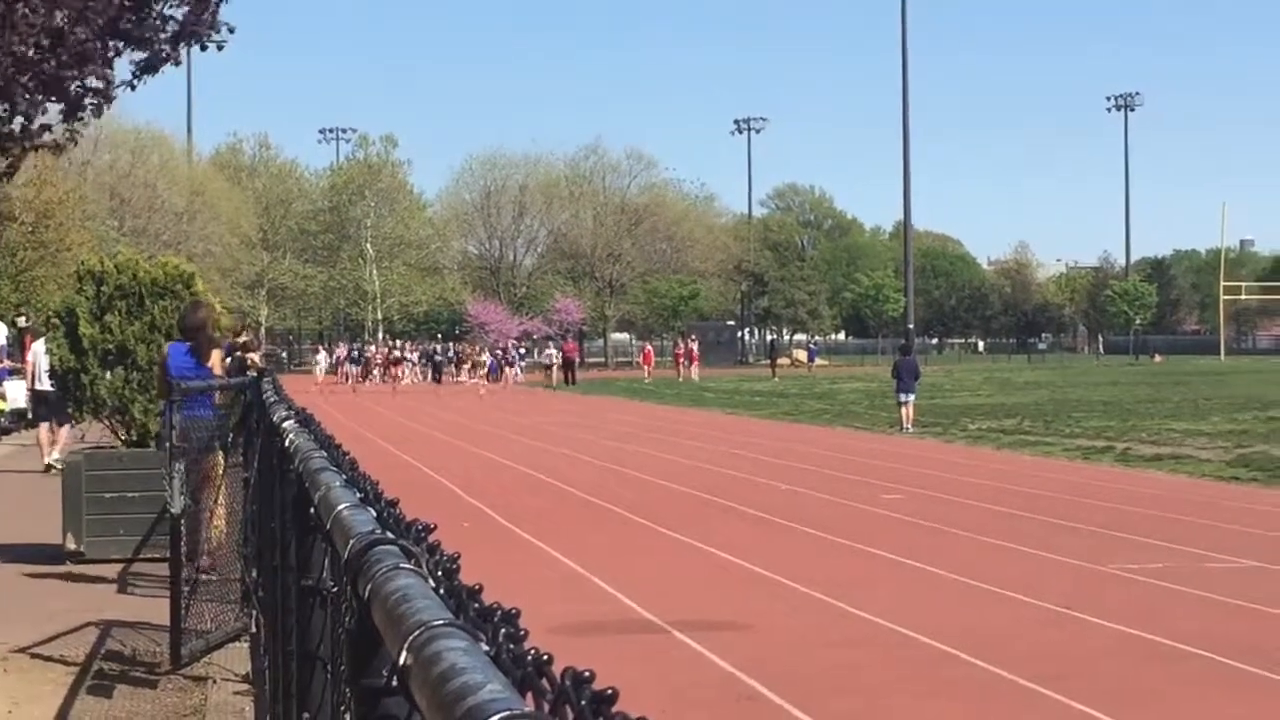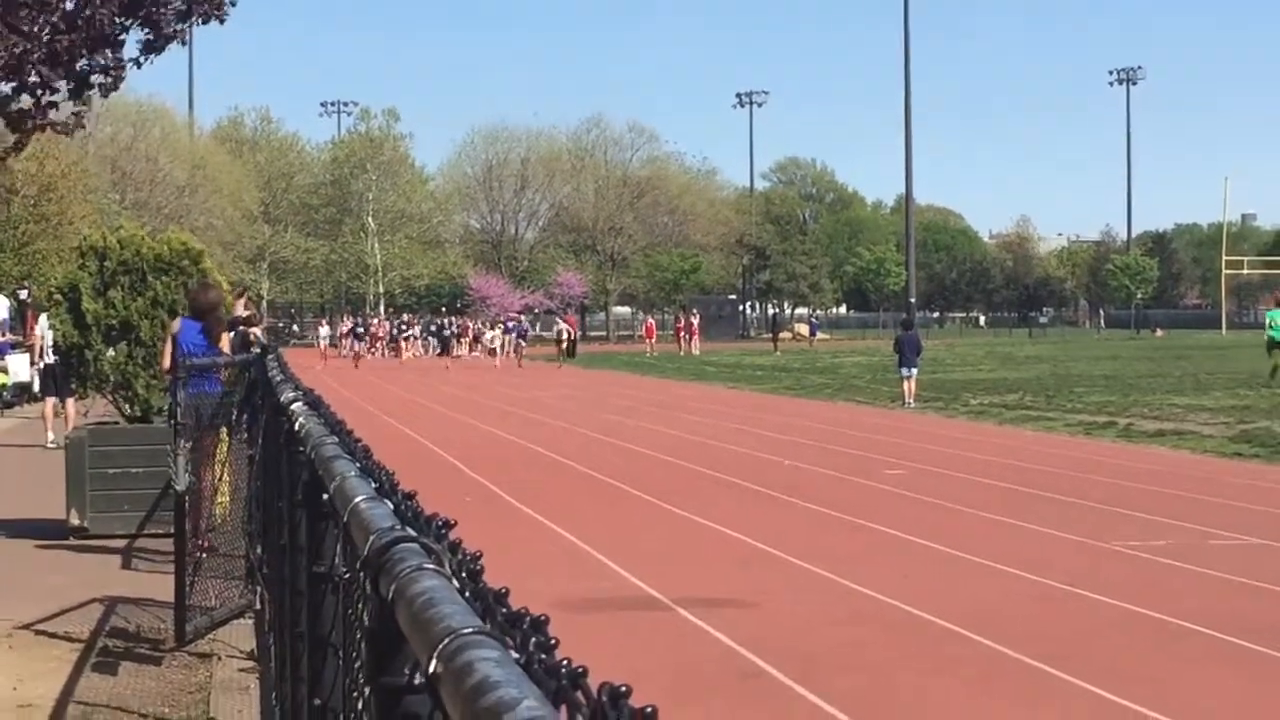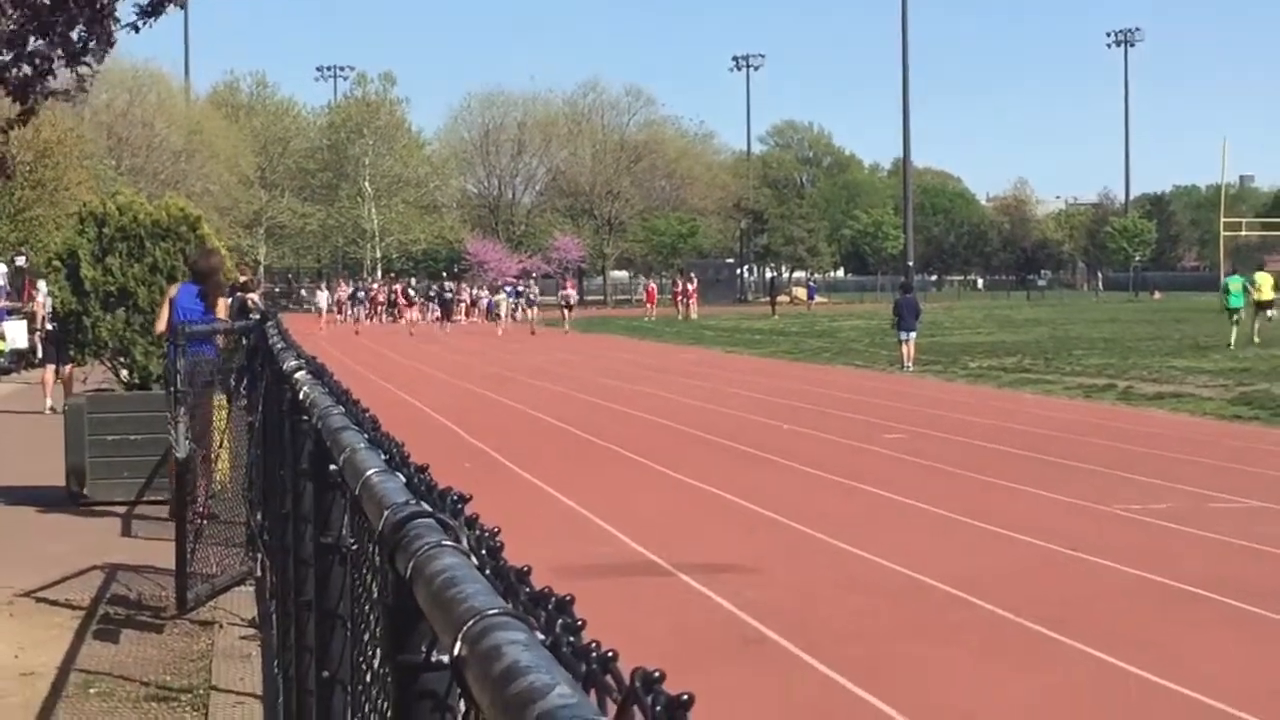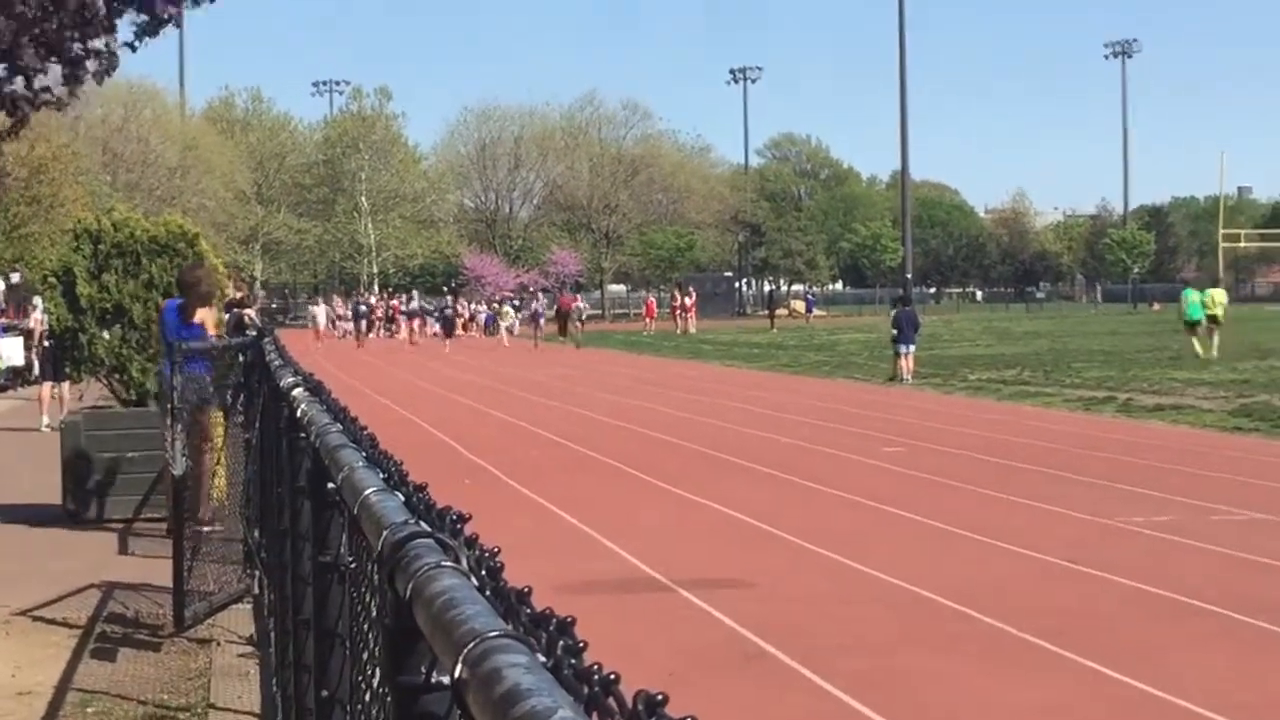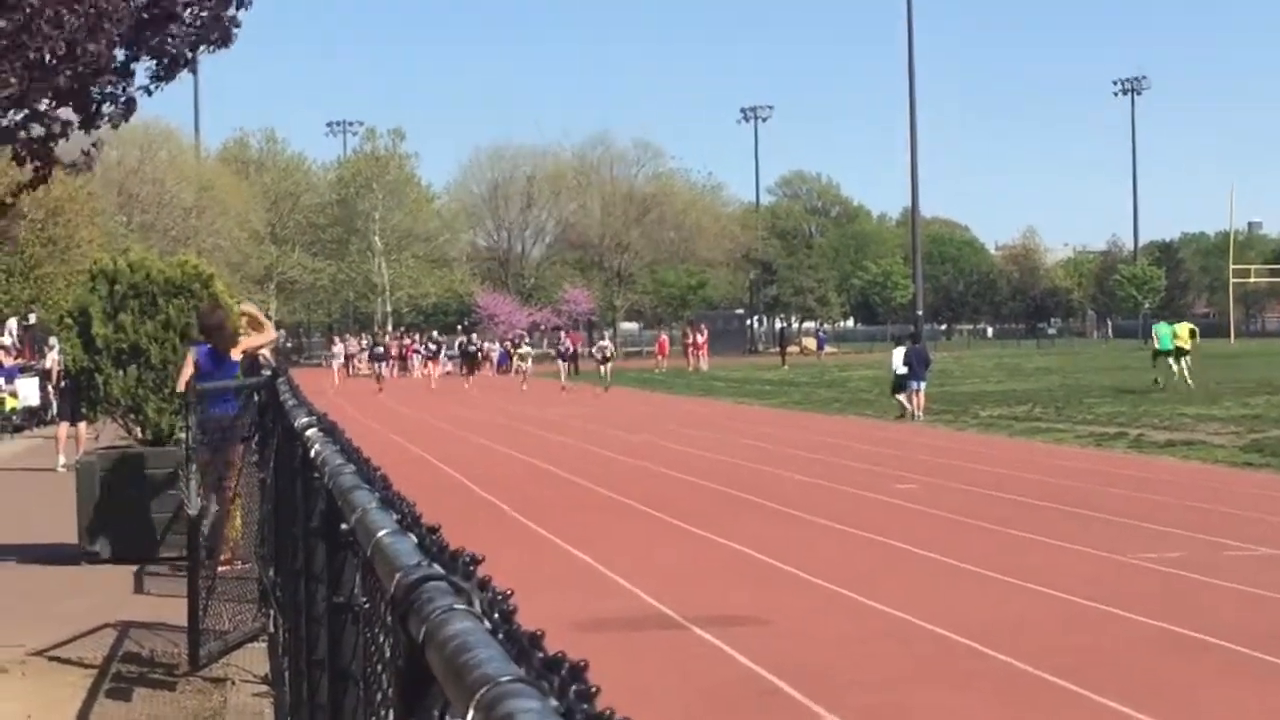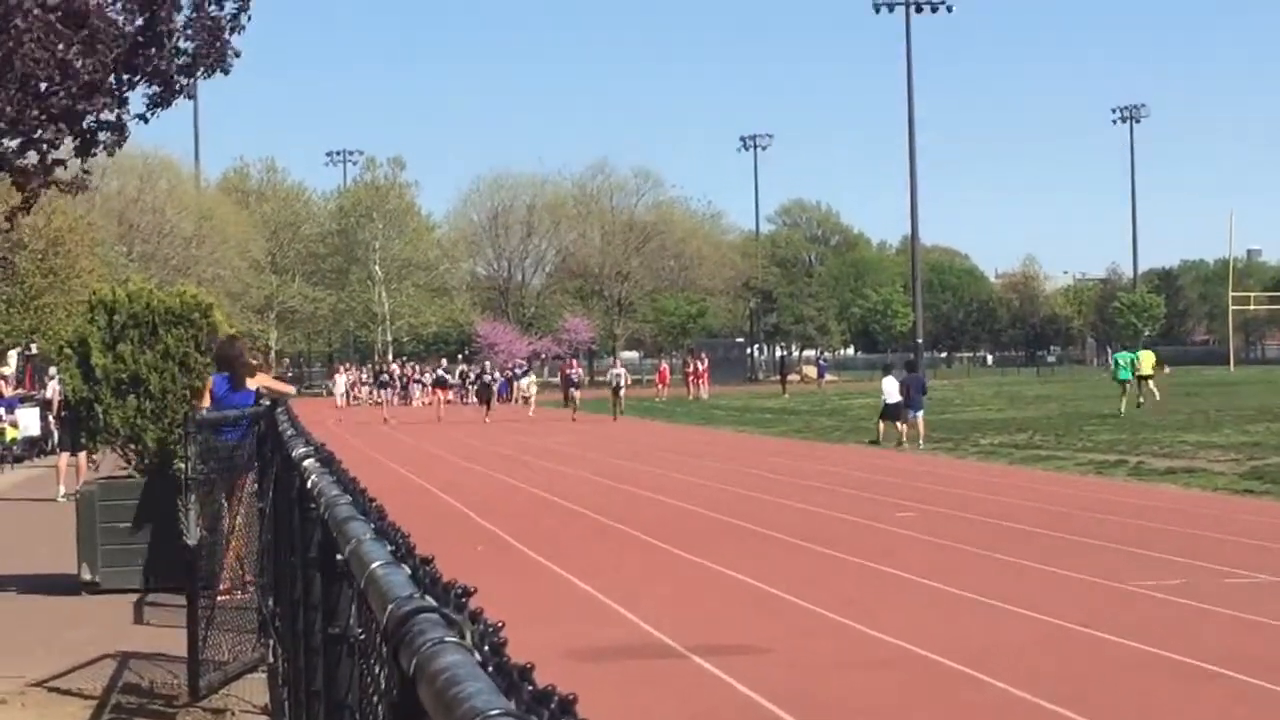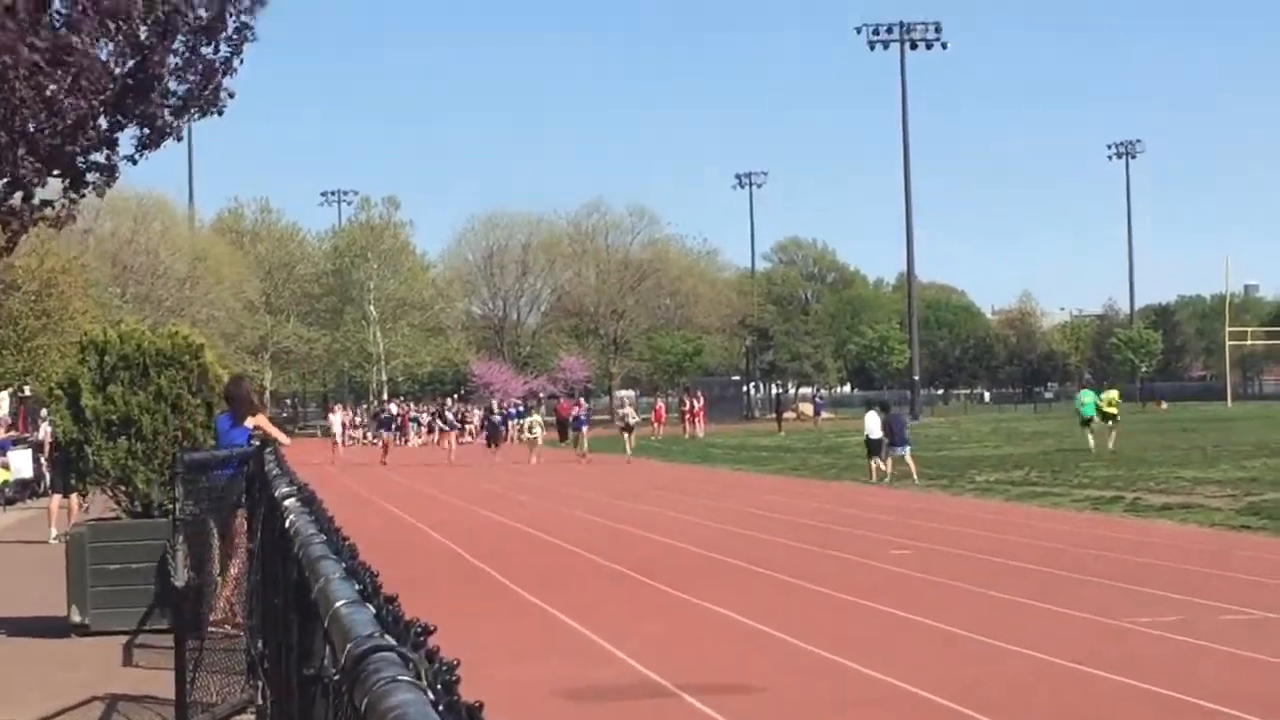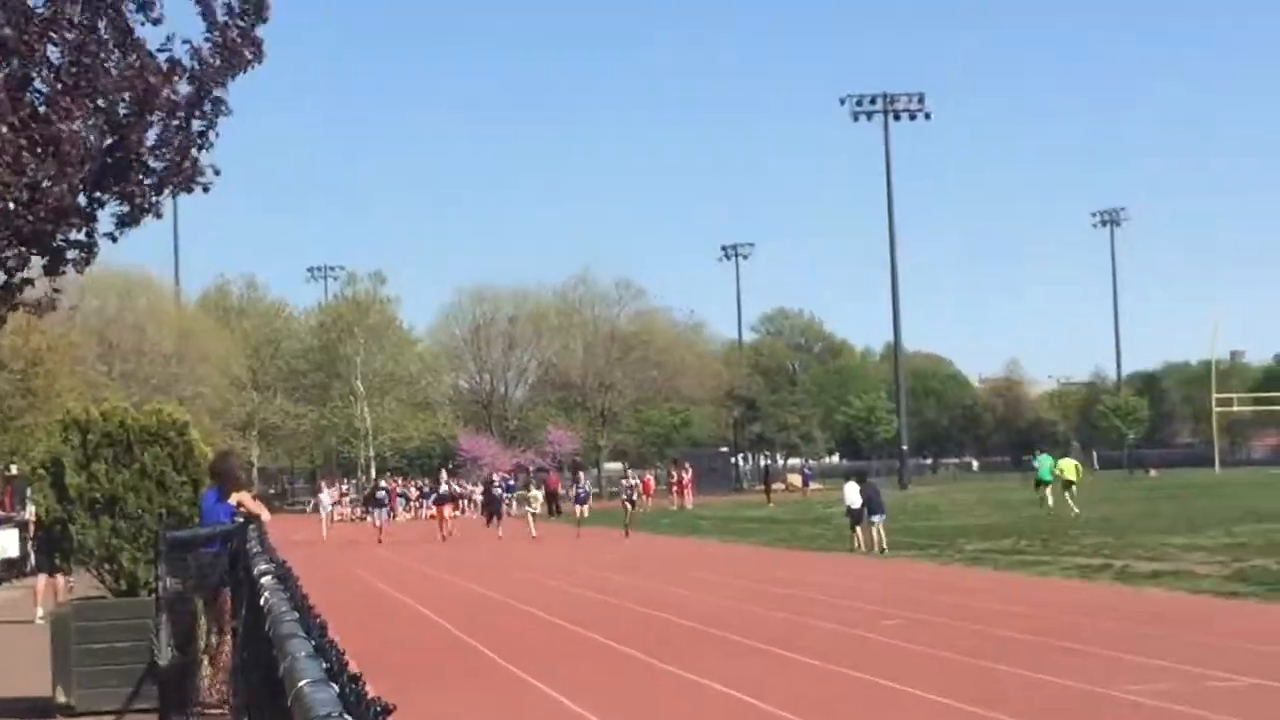
dt=0.4s
person 1, frame 1
left shoulder: (169, 350)
right shoulder: (212, 352)
left elbow: (161, 391)
right elbow: (217, 395)
left hip: (177, 423)
right hip: (205, 423)
right knee: (208, 492)
left ankle: (184, 559)
right ankle: (202, 557)
person 1, frame 2
left shoulder: (178, 325)
right shoulder: (220, 332)
left elbow: (165, 366)
right elbow: (226, 372)
left hip: (185, 397)
right hip: (212, 398)
right knee: (205, 467)
left ankle: (187, 530)
right ankle: (200, 536)
person 1, frame 3
left shoulder: (175, 290)
right shoulder: (217, 298)
left elbow: (160, 329)
left hip: (178, 362)
right hip: (206, 363)
right knee: (204, 434)
right ankle: (201, 501)
person 1, frame 4
left shoulder: (168, 307)
right shoulder: (203, 311)
right wrist: (214, 320)
left hip: (171, 379)
right hip: (198, 379)
left knee: (174, 449)
right knee: (202, 448)
left ankle: (176, 516)
right ankle: (203, 514)
person 1, frame 5
left shoulder: (195, 352)
right shoulder: (237, 345)
left elbow: (181, 388)
right elbow: (272, 335)
left wrist: (201, 384)
right wrist: (255, 314)
left hip: (207, 420)
right hip: (233, 419)
left knee: (210, 484)
right knee: (229, 486)
left ankle: (209, 544)
right ankle: (225, 551)
person 1, frame 6
left shoulder: (213, 381)
right shoulder: (253, 378)
left elbow: (203, 414)
right elbow: (290, 390)
right wrist: (266, 390)
left hip: (221, 449)
right hip: (244, 449)
left knee: (235, 510)
right knee: (238, 513)
left ankle: (242, 575)
right ankle: (226, 581)
person 1, frame 7
left shoulder: (220, 419)
right shoulder: (253, 417)
right elbow: (284, 441)
right wrist: (266, 435)
right hip: (239, 486)
left knee: (227, 551)
right knee: (239, 553)
left ankle: (232, 612)
right ankle: (220, 612)
person 1, frame 8
left shoulder: (206, 495)
right shoulder: (238, 495)
right elbow: (264, 517)
right wrist: (261, 509)
left hip: (204, 560)
left knee: (212, 626)
right knee: (228, 630)
left ankle: (214, 688)
right ankle: (214, 694)
